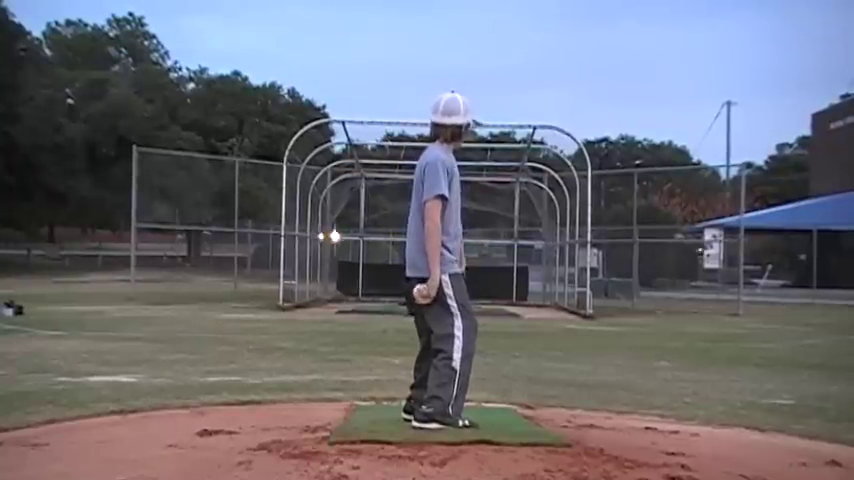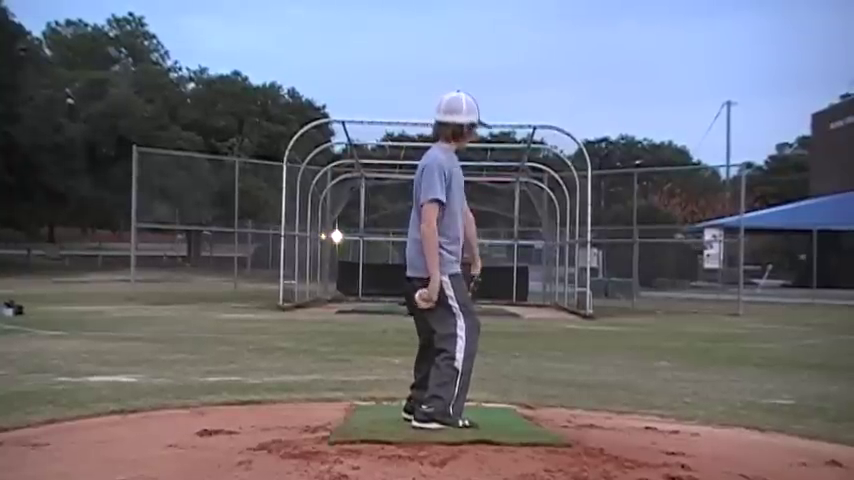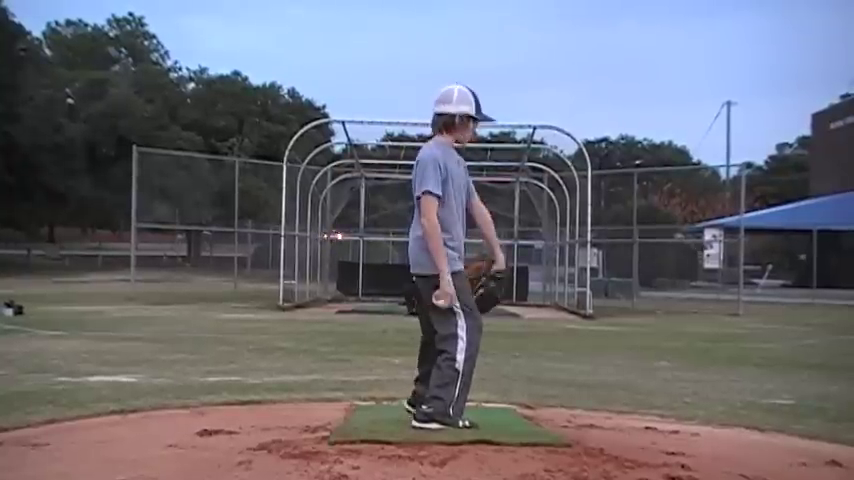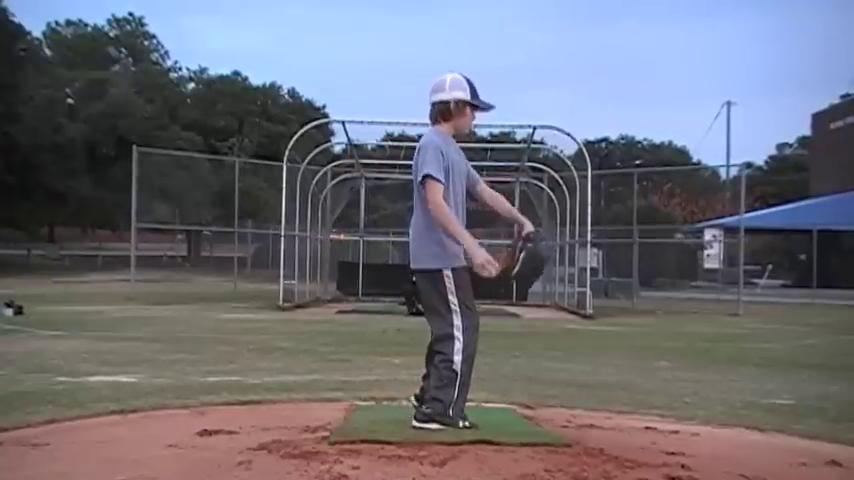
dt=0.2s
person 1, frame 1
left shoulder: (436, 158)
right shoulder: (439, 160)
right elbow: (432, 220)
left wrist: (459, 259)
right wrist: (436, 273)
left hip: (426, 266)
right hip: (437, 267)
left knee: (438, 335)
right knee: (459, 332)
left ankle: (419, 403)
right ankle: (437, 410)
person 1, frame 2
left shoulder: (449, 162)
right shoulder: (437, 162)
left elbow: (464, 215)
right elbow: (428, 223)
left wrist: (475, 260)
right wrist: (435, 276)
left hip: (436, 266)
right hip: (438, 267)
left knee: (437, 335)
right knee: (462, 331)
left ankle: (419, 402)
right ankle: (437, 410)
person 1, frame 3
left shoulder: (455, 161)
right shoulder: (431, 156)
left elbow: (477, 209)
right elbow: (428, 218)
left wrist: (497, 253)
right wrist: (444, 274)
left hip: (438, 264)
right hip: (437, 264)
left knee: (441, 332)
right knee: (463, 330)
left ankle: (423, 399)
right ankle: (438, 410)
person 1, frame 4
left shoulder: (453, 150)
right shoulder: (432, 144)
left elbow: (484, 192)
right elbow: (435, 202)
left wrist: (521, 220)
right wrist: (472, 247)
left hip: (438, 257)
right hip: (439, 257)
left knee: (448, 329)
right knee: (460, 329)
left ankle: (429, 396)
right ankle: (438, 411)
